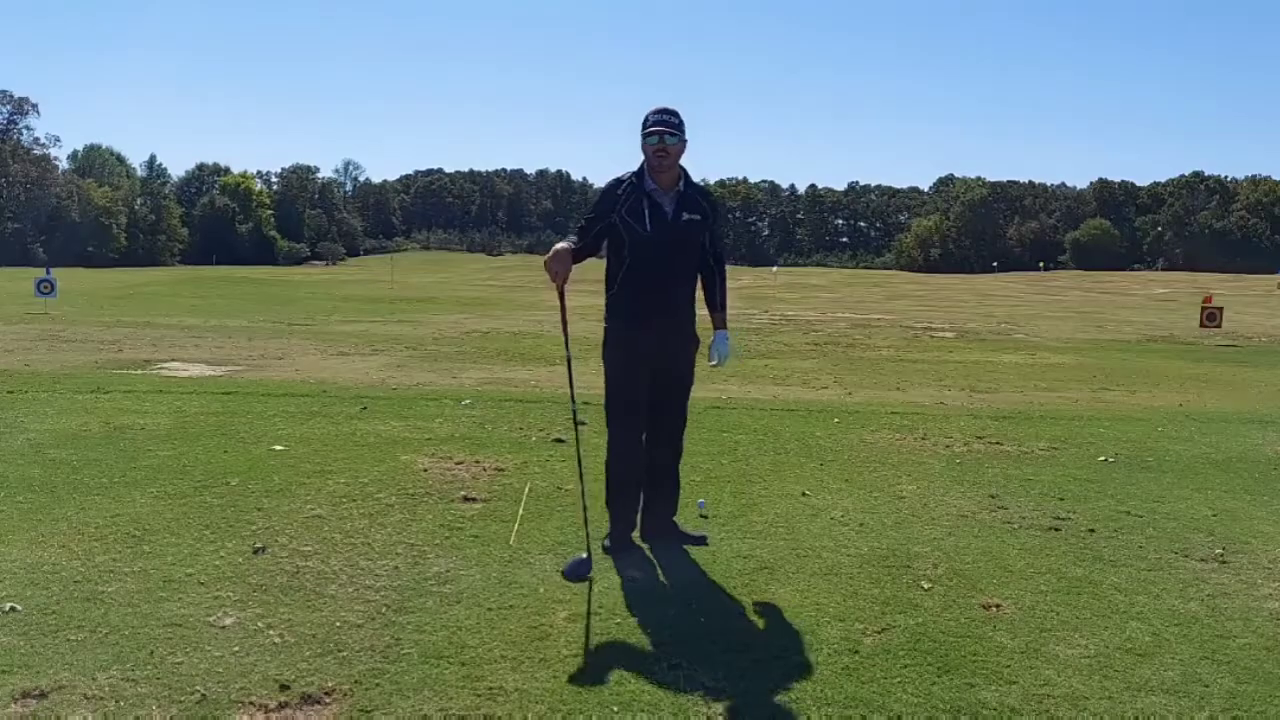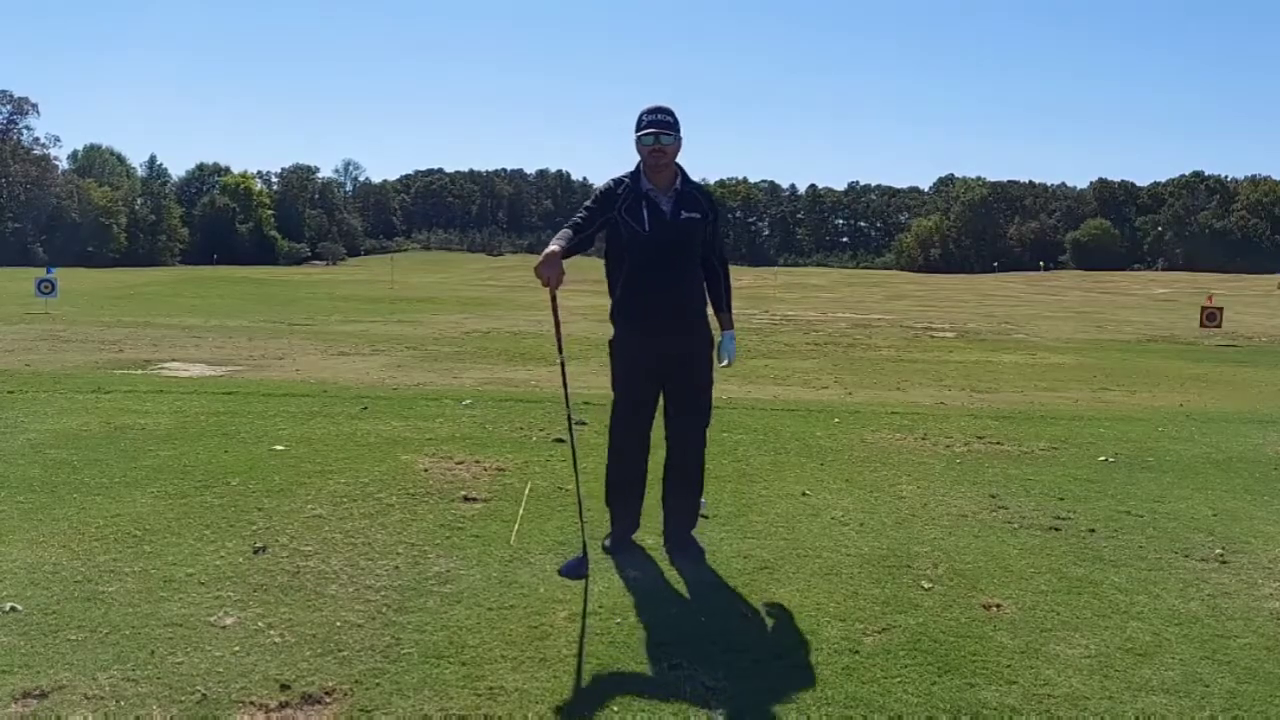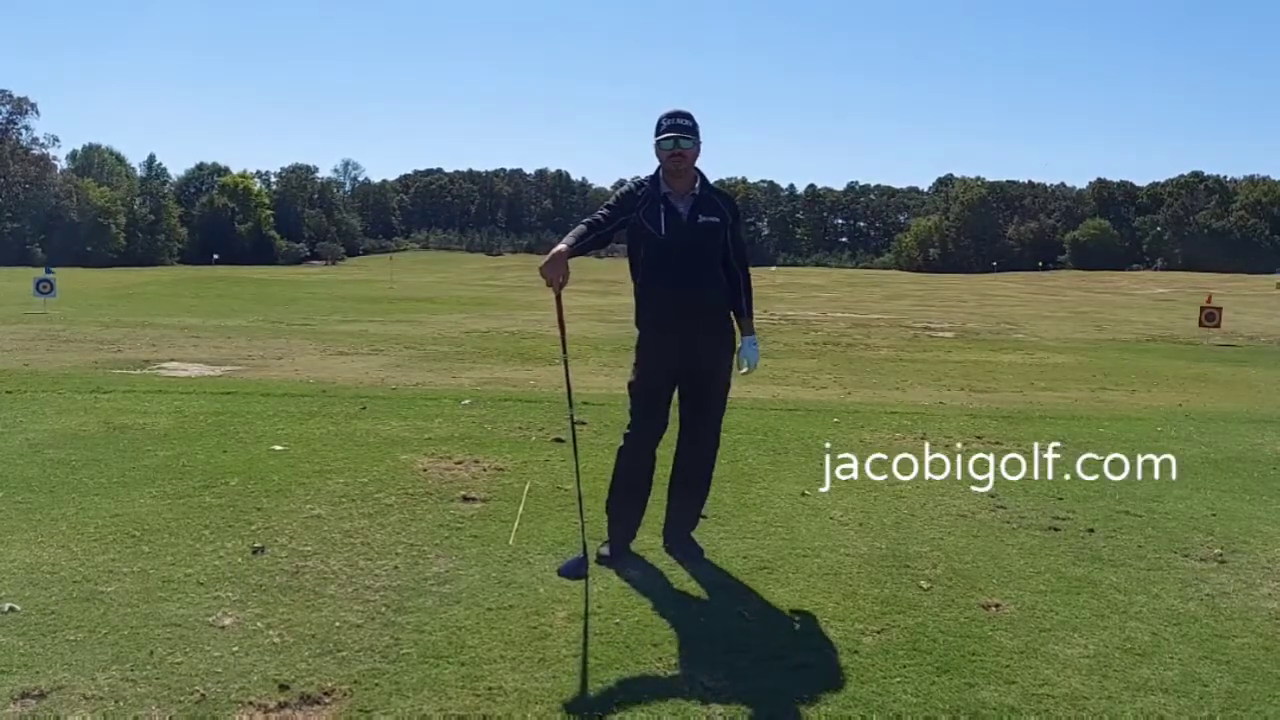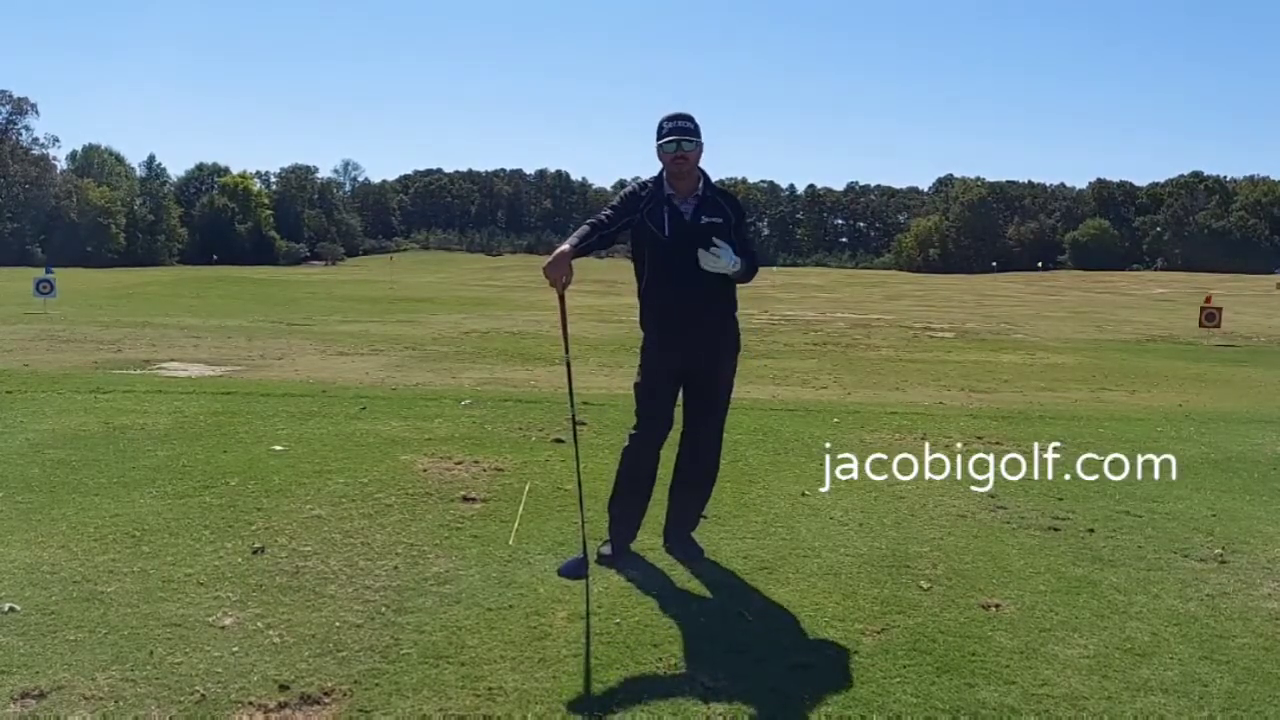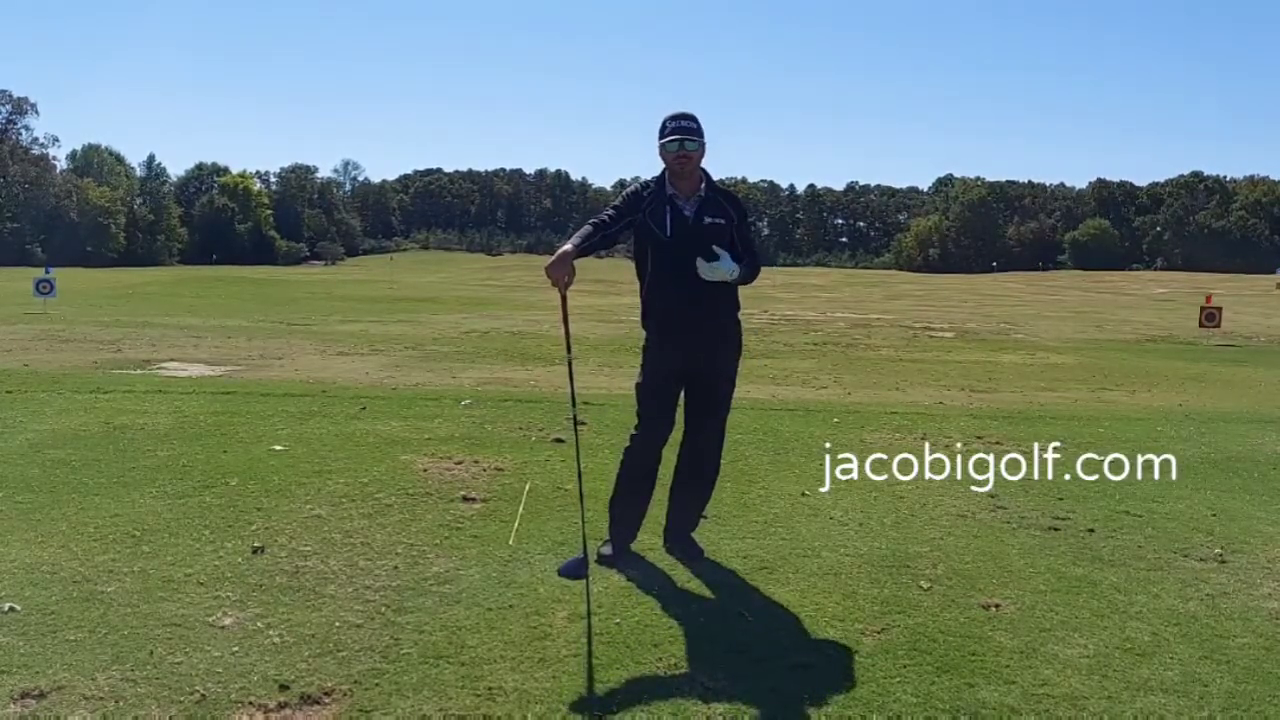
dt=1s
person 1, frame 1
left shoulder: (702, 202)
right shoulder: (618, 193)
left elbow: (712, 266)
right elbow: (588, 235)
left wrist: (721, 327)
right wrist: (566, 249)
left hip: (678, 333)
right hip: (627, 332)
left knee: (668, 431)
right knee: (626, 429)
left ankle: (659, 520)
right ankle: (621, 525)
person 1, frame 2
left shoulder: (700, 200)
right shoulder: (616, 194)
left elbow: (715, 266)
right elbow: (582, 226)
left wrist: (726, 327)
right wrist: (556, 248)
left hip: (691, 335)
right hip: (634, 335)
left knee: (689, 434)
right knee: (629, 433)
left ankle: (679, 529)
right ankle: (622, 525)
person 1, frame 3
left shoulder: (721, 204)
right shoulder: (637, 197)
left elbow: (738, 271)
right elbow: (597, 225)
left wrist: (747, 333)
right wrist: (563, 250)
left hip: (712, 339)
right hip: (656, 337)
left knee: (700, 439)
right knee: (642, 434)
left ankle: (680, 531)
right ankle: (619, 533)
person 1, frame 4
left shoulder: (725, 204)
right shoulder: (641, 197)
left elbow: (750, 263)
right elbow: (602, 225)
left wrist: (734, 264)
right wrist: (568, 249)
left hip: (717, 339)
right hip: (661, 338)
left knee: (704, 440)
right knee: (647, 434)
left ankle: (680, 531)
right ankle: (619, 533)
person 1, frame 5
left shoulder: (727, 204)
right shoulder: (644, 198)
left elbow: (752, 264)
right elbow: (604, 225)
left wrist: (733, 270)
right wrist: (570, 250)
left hip: (718, 341)
right hip: (663, 340)
left knee: (705, 442)
right knee: (648, 436)
left ankle: (680, 531)
right ankle: (620, 533)
